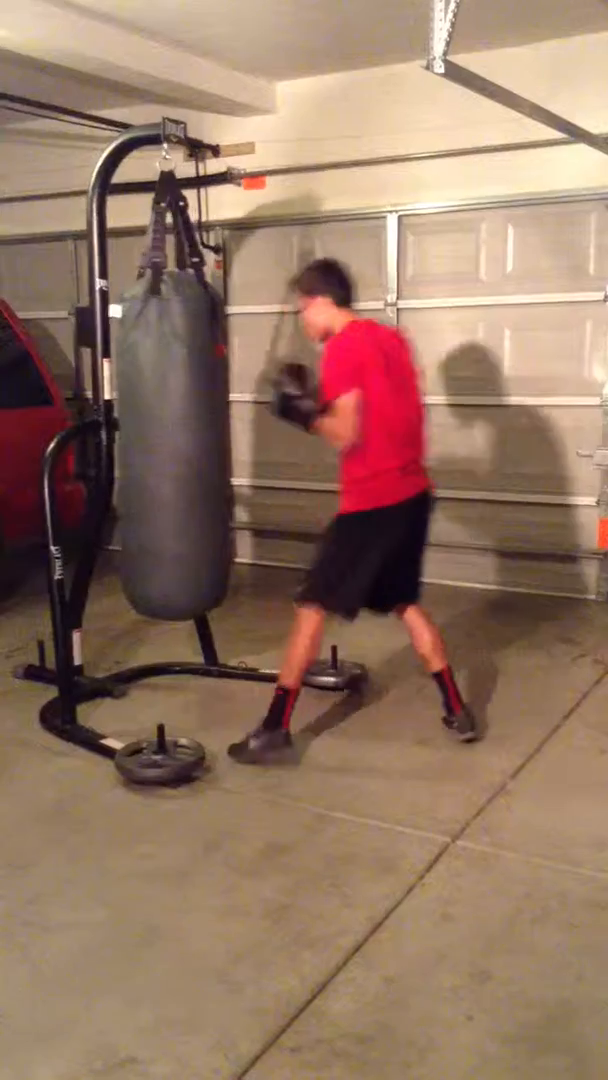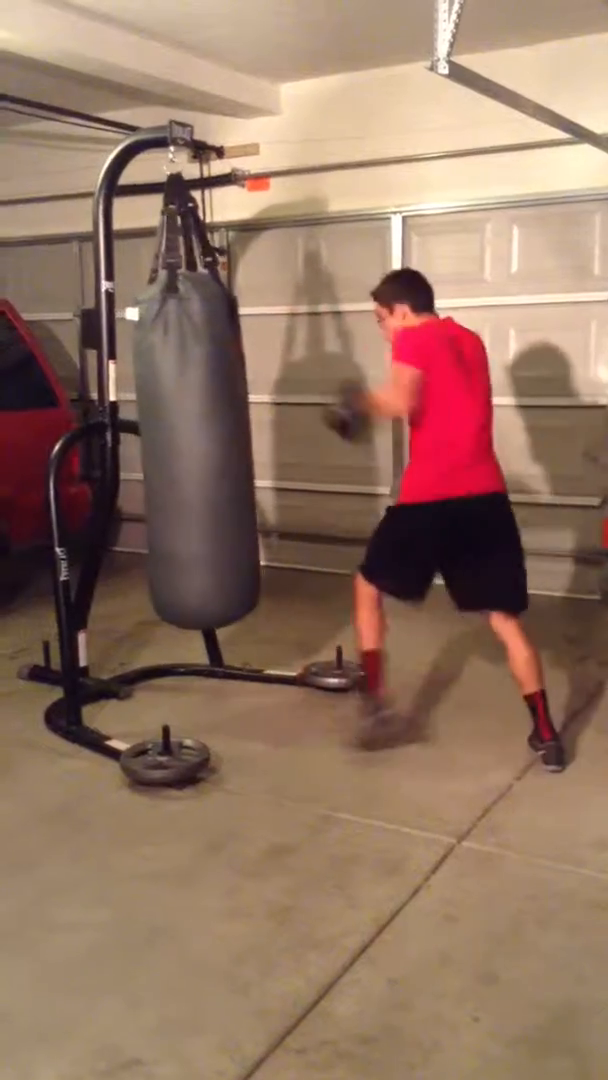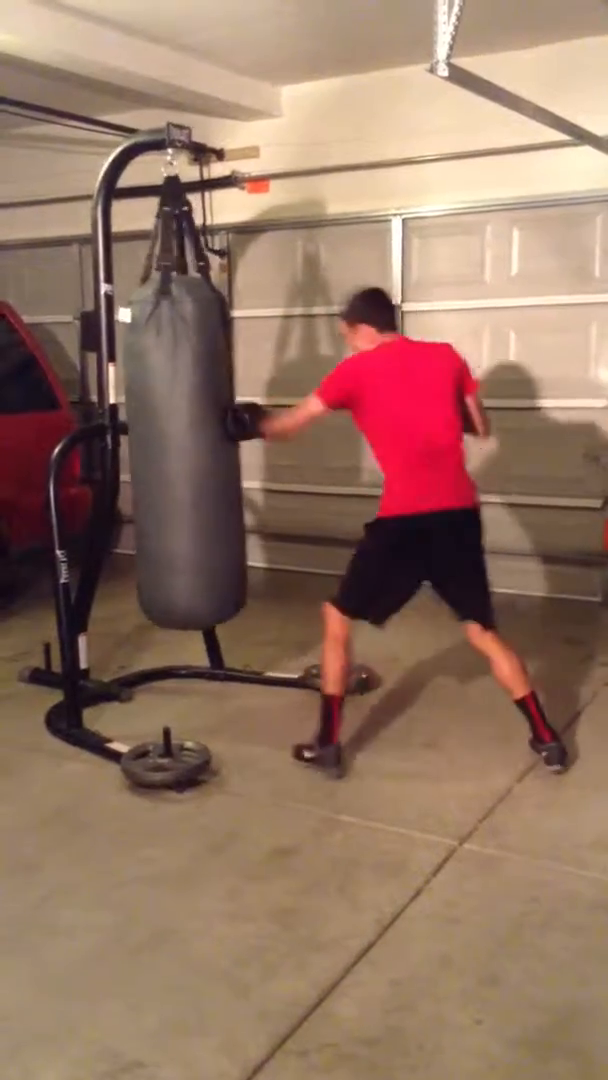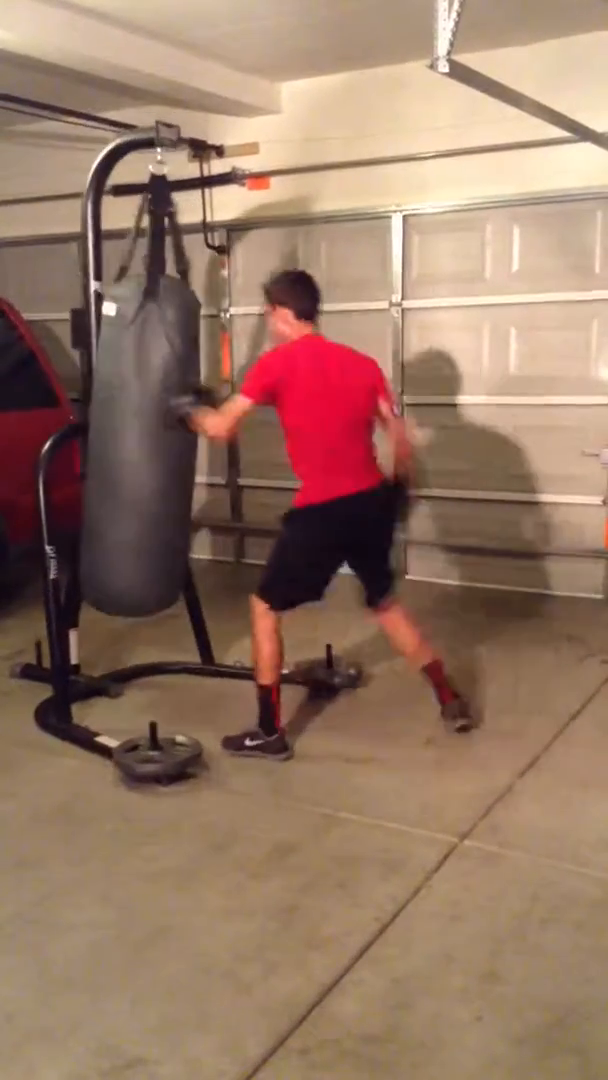
dt=0.4s
person 1, frame 1
left shoulder: (343, 348)
right shoulder: (392, 339)
left elbow: (347, 435)
left wrist: (308, 412)
right wrist: (317, 402)
left hip: (371, 504)
right hip: (413, 495)
left knee: (313, 609)
right knee: (404, 604)
left ankle: (274, 729)
right ankle: (458, 711)
person 1, frame 2
left shoulder: (413, 338)
right shoulder: (471, 341)
left elbow: (398, 402)
left wrist: (361, 404)
left hip: (428, 499)
right hip: (486, 494)
left knee: (369, 586)
right knee: (504, 618)
left ankle: (375, 702)
right ankle: (547, 737)
person 1, frame 3
left shoulder: (357, 369)
right shoulder: (447, 356)
left elbow: (293, 422)
right elbow: (478, 426)
left wrist: (255, 425)
left hip: (404, 518)
right hip: (458, 511)
left knee: (337, 617)
right knee: (482, 632)
left ankle: (327, 741)
right ankle: (547, 739)
person 1, frame 4
left shoulder: (277, 363)
right shoulder: (363, 365)
left elbow: (220, 428)
right elbow: (398, 436)
left wrist: (190, 413)
right wrist: (399, 486)
left hip: (322, 508)
right hip: (373, 500)
left knee: (263, 608)
right knee: (386, 606)
left ankle: (270, 732)
right ankle: (451, 700)
